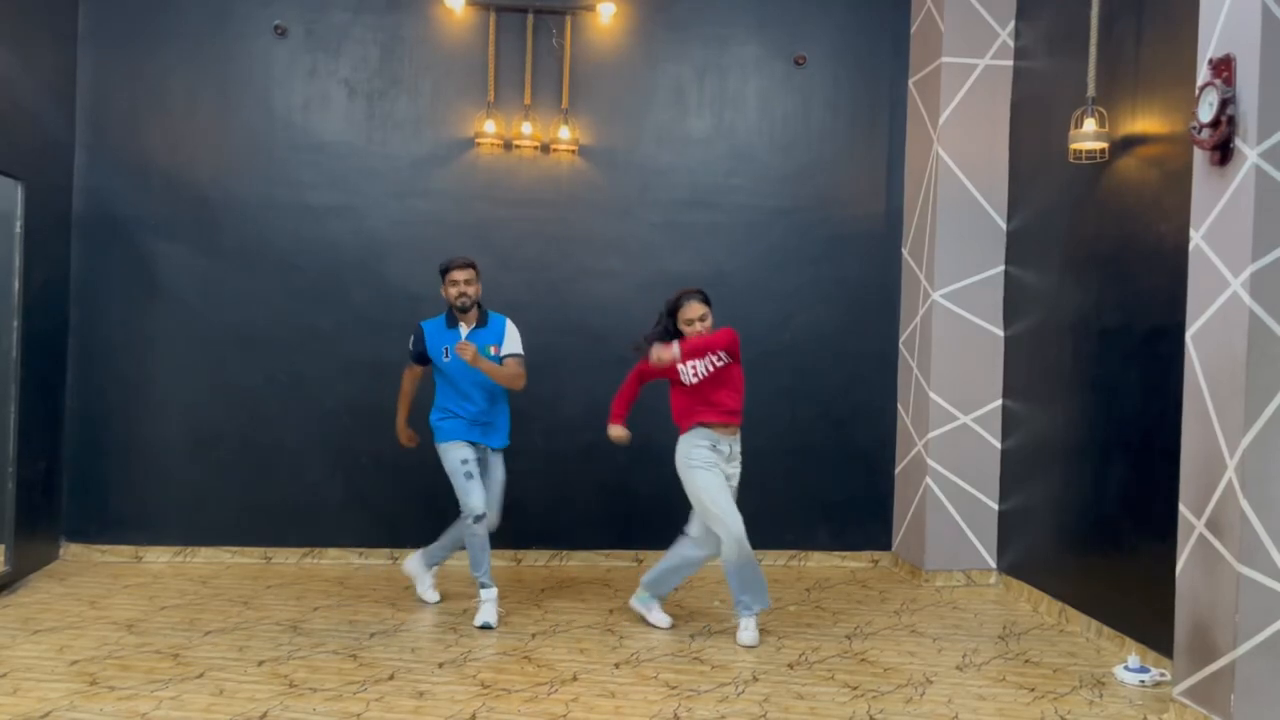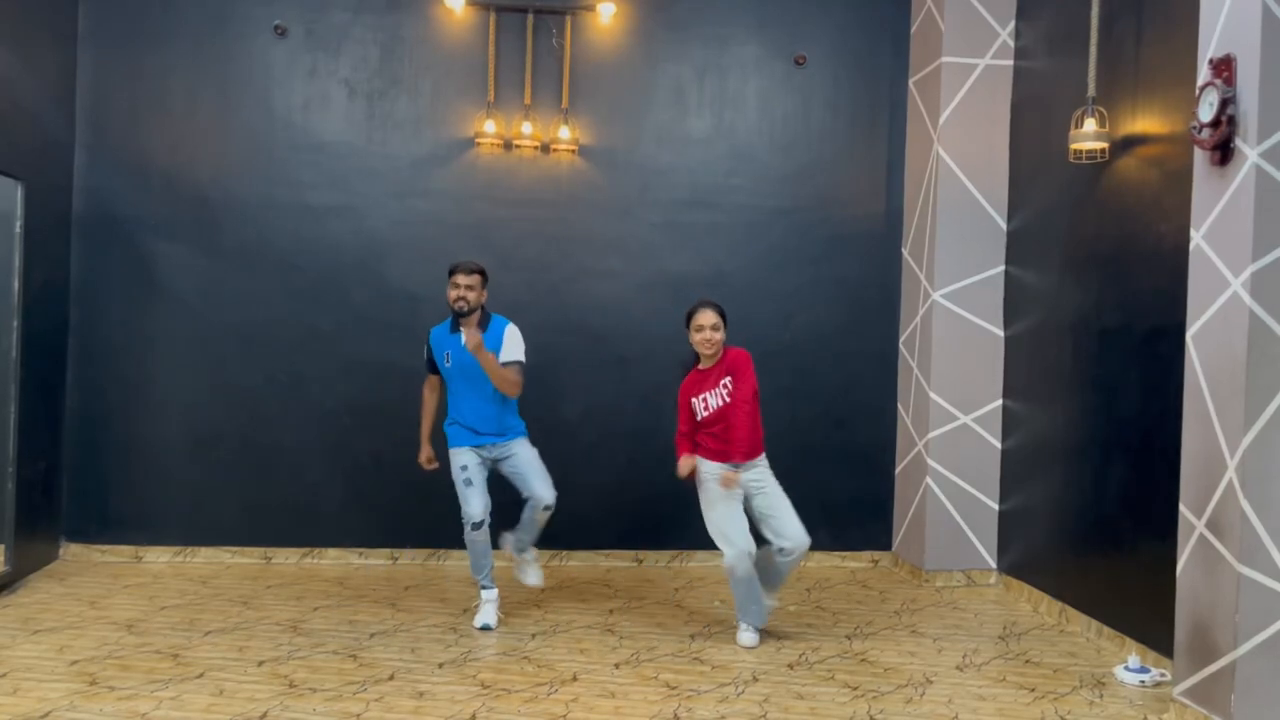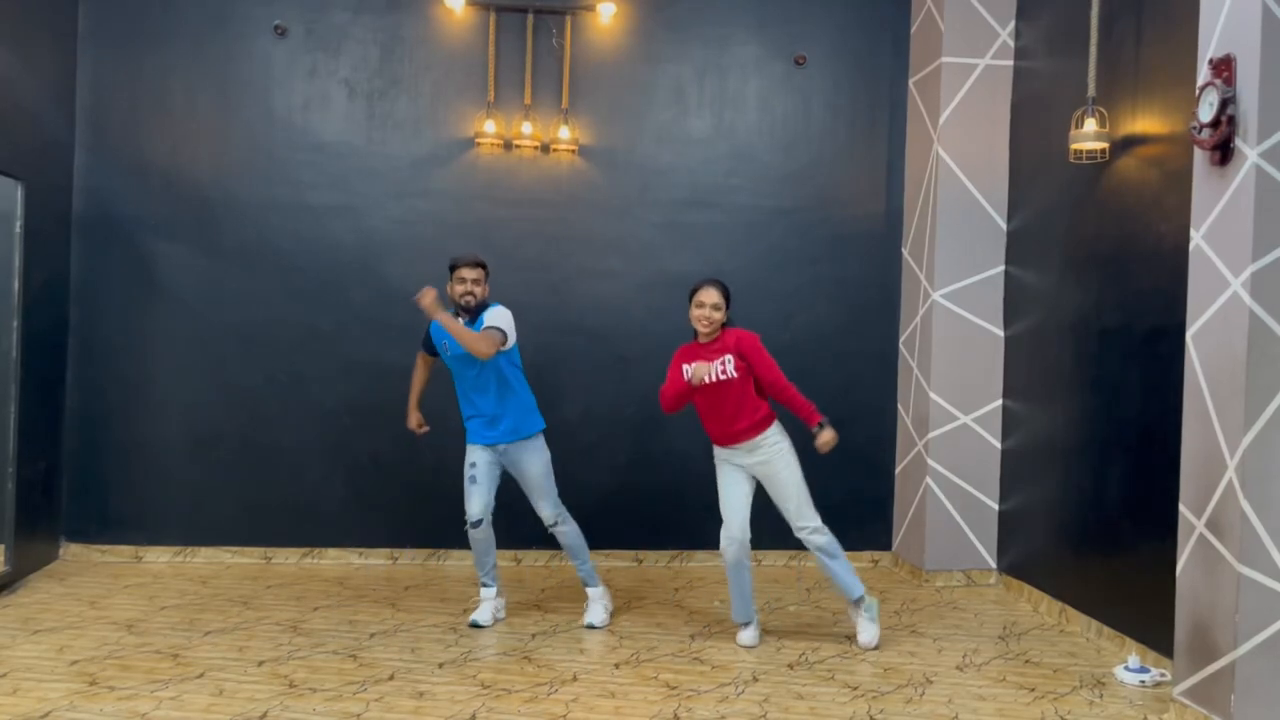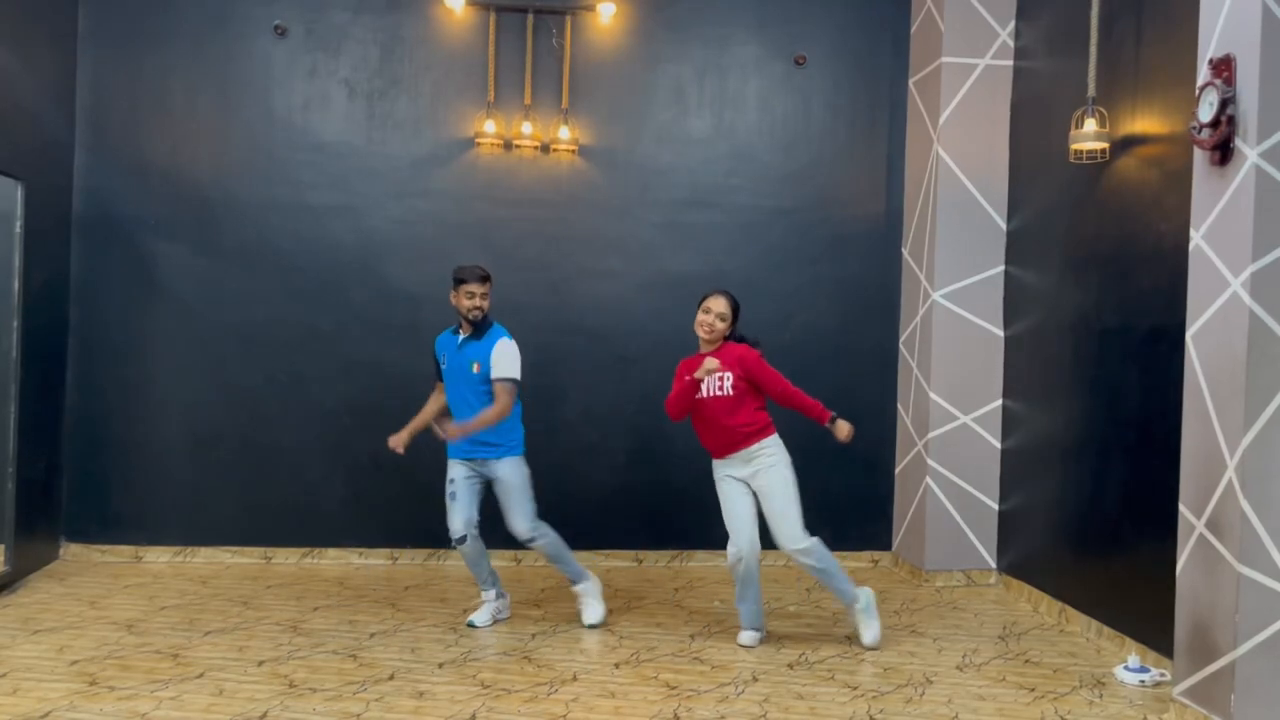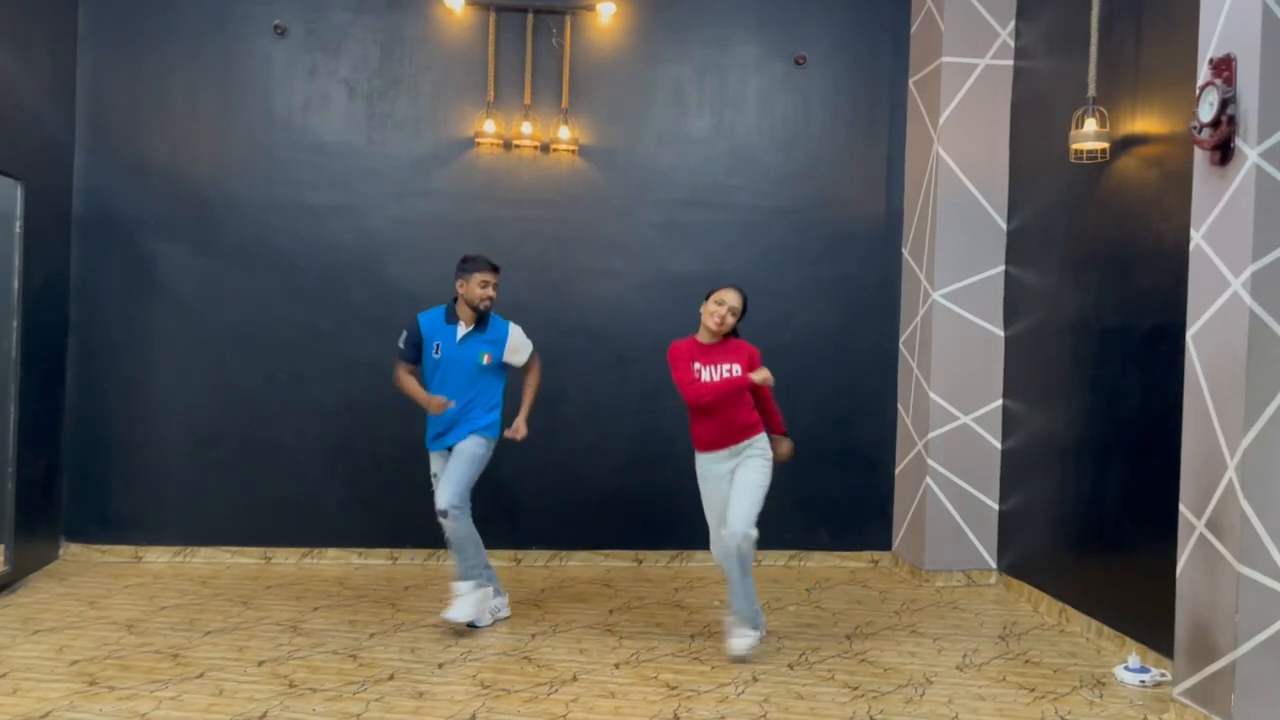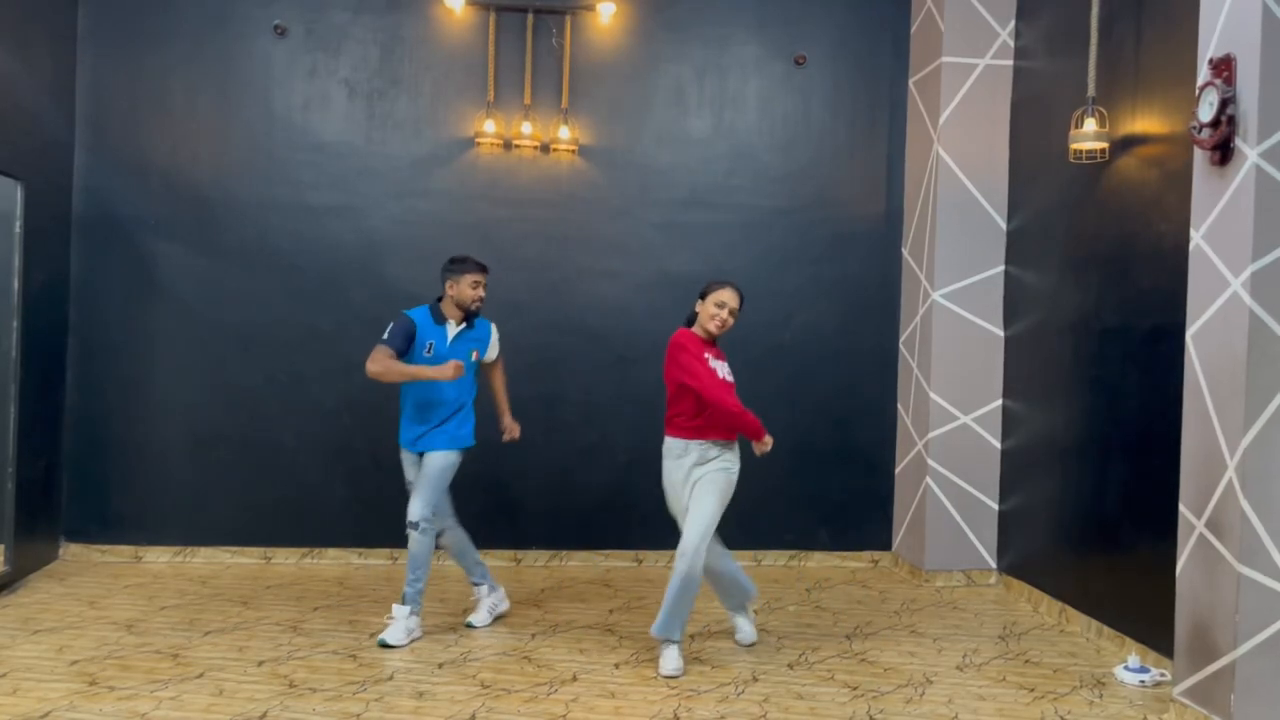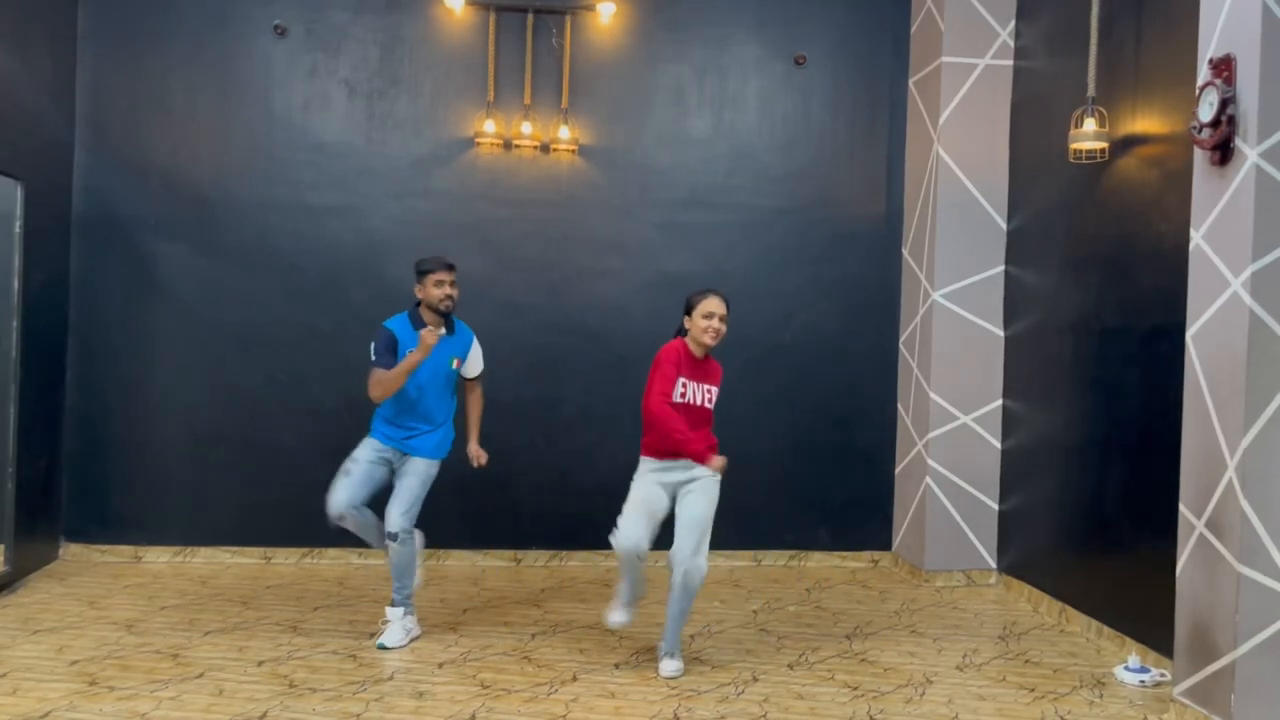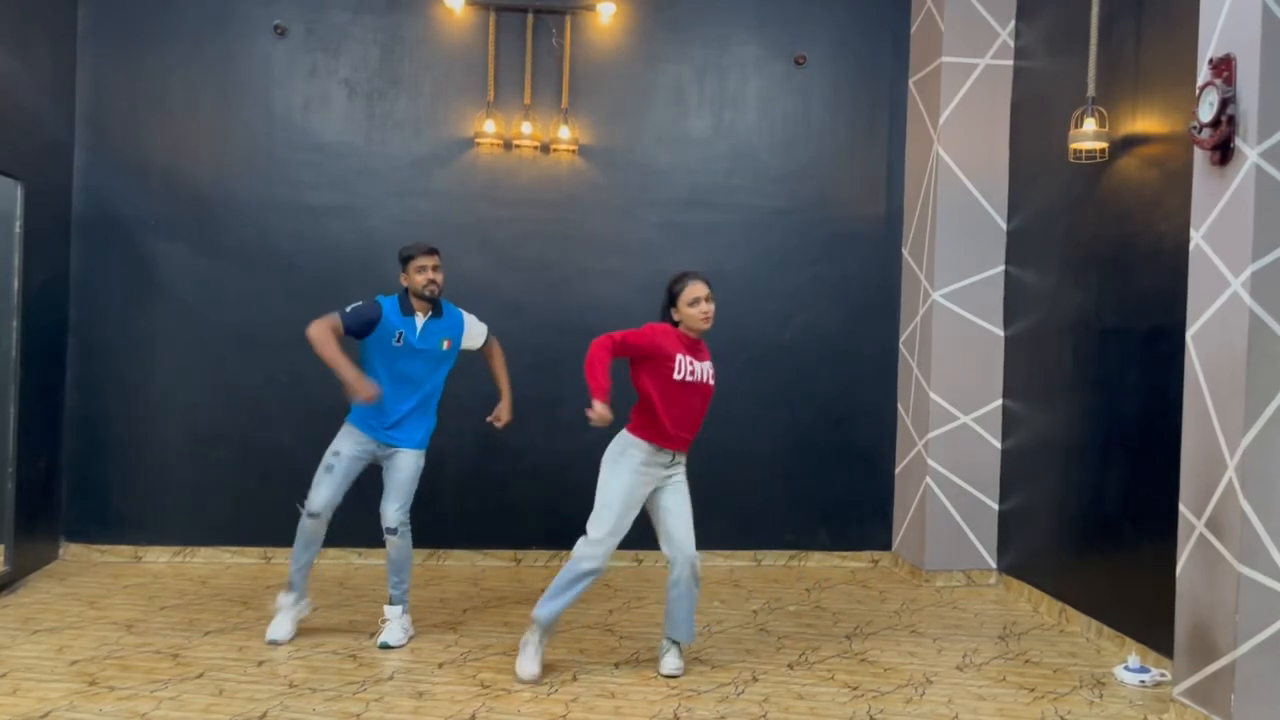
dt=0.2s
person 1, frame 1
left shoulder: (503, 328)
right shoulder: (429, 332)
left elbow: (518, 380)
right elbow: (412, 374)
left wrist: (478, 361)
right wrist: (402, 422)
left hip: (492, 438)
right hip: (454, 434)
left knee: (488, 519)
right knee: (475, 510)
left ankle: (424, 563)
right ankle: (487, 596)
person 1, frame 2
left shoulder: (506, 331)
right shoulder: (437, 337)
left elbow: (513, 388)
right elbow: (431, 387)
left wrist: (481, 352)
right wrist: (425, 441)
left hip: (509, 436)
right hip: (464, 441)
left knee: (544, 498)
right knee: (476, 516)
left ankle: (520, 546)
right ankle: (488, 597)
person 1, frame 3
left shoulder: (498, 316)
right shoulder: (438, 328)
left elbow: (484, 349)
right elbow: (424, 360)
left wrist: (438, 313)
right wrist: (413, 407)
left hip: (523, 435)
right hip: (481, 439)
left knee: (553, 516)
right knee: (476, 515)
left ankle: (595, 589)
right ankle: (491, 597)
person 1, frame 4
left shoulder: (501, 344)
right shoulder: (444, 342)
left elbow: (505, 404)
left wrist: (463, 429)
right wrist: (407, 432)
left hip: (503, 452)
right hip: (461, 456)
left knee: (524, 529)
right knee: (460, 531)
left ankle: (584, 584)
right ankle: (494, 598)
person 1, frame 5
left shoulder: (504, 332)
right shoulder: (424, 324)
left elbow: (532, 365)
right elbow: (402, 372)
left wrist: (523, 416)
right wrist: (425, 399)
left hip: (477, 434)
right hip: (439, 439)
left knee: (449, 505)
right knee: (455, 518)
left ankle: (469, 586)
right ankle: (493, 596)
person 1, frame 6
left shoulder: (485, 332)
right shoulder: (412, 323)
right elbow: (376, 367)
left wrist: (505, 414)
right wrist: (432, 372)
left hip: (449, 440)
right hip: (412, 439)
left knee: (419, 518)
right knee: (441, 525)
left ankle: (407, 614)
right ankle: (490, 593)
person 1, frame 7
left shoulder: (465, 339)
right shoulder: (392, 331)
left elbow: (472, 388)
right elbow: (377, 393)
left wrist: (473, 440)
right wrist: (416, 357)
left hip: (426, 447)
right hip: (383, 439)
left knee: (395, 525)
right knee: (340, 506)
left ankle: (402, 615)
right ankle: (403, 549)
person 1, frame 8
left shoulder: (458, 321)
right shoulder: (379, 311)
left elbow: (491, 344)
right elbow: (318, 329)
left wrist: (505, 397)
right wrist: (351, 376)
left hip: (409, 438)
right hip: (363, 428)
left knee: (394, 520)
right knee: (318, 507)
left ankle: (398, 614)
right ankle: (294, 598)
person 2, frame 1
left shoulder: (726, 339)
right shoulder: (667, 355)
left elbow: (719, 340)
right elbow: (634, 379)
left wrist: (677, 352)
right wrist: (616, 420)
left hip: (729, 448)
right hip: (697, 451)
left knee: (702, 539)
right knee: (732, 534)
left ankle: (647, 596)
right ankle: (749, 612)
person 2, frame 2
left shoulder: (739, 360)
right shoulder: (688, 387)
left elbow: (743, 410)
right elbow: (686, 435)
left wrist: (735, 467)
right wrist: (685, 459)
left hip: (754, 467)
right hip: (712, 473)
left knee: (795, 543)
right knee: (739, 550)
left ankle: (760, 582)
right ankle: (749, 620)
person 2, frame 3
left shoulder: (742, 341)
right shoulder: (682, 357)
left elbow: (779, 384)
right elbow: (667, 402)
left wrist: (818, 423)
right wrist: (692, 379)
left hip: (769, 446)
right hip: (728, 457)
left knee: (809, 526)
right knee: (734, 537)
left ankle: (859, 603)
right ankle: (746, 620)
person 2, frame 4
left shoulder: (743, 356)
right shoulder: (686, 368)
left elbow: (785, 391)
right elbow: (674, 411)
left wrist: (831, 420)
right wrist: (696, 377)
left hip: (765, 455)
right hip: (726, 468)
left knee: (793, 540)
right knee: (743, 547)
left ankle: (856, 600)
right ankle: (751, 622)
person 2, frame 5
left shoulder: (746, 352)
right shoulder: (680, 351)
right elbow: (695, 396)
left wrist: (779, 433)
right wrist: (749, 379)
left hip: (751, 452)
right hip: (708, 460)
left knee: (737, 531)
right knee: (723, 547)
left ankle: (742, 618)
right ankle: (750, 621)
person 2, frame 6
left shoulder: (716, 352)
right shoulder: (681, 342)
right elbow: (714, 396)
right wrist: (757, 432)
left hip: (720, 457)
right hip: (680, 454)
left knee: (692, 549)
right knee: (703, 545)
left ankle: (669, 639)
right ankle: (741, 606)
person 2, frame 7
left shoulder: (714, 371)
right shoulder: (670, 354)
right elbow: (658, 410)
right wrist: (704, 452)
left hip: (701, 474)
right hip: (655, 469)
left knee: (689, 564)
right knee: (630, 543)
left ankle: (671, 648)
right ankle: (628, 593)
person 2, frame 8
left shoulder: (703, 352)
right shoulder: (660, 336)
right elbow: (602, 346)
right wrist: (600, 398)
left hip: (673, 465)
right hip: (633, 456)
left knee: (685, 555)
right knee: (599, 544)
left ankle: (673, 642)
right ankle: (538, 631)
